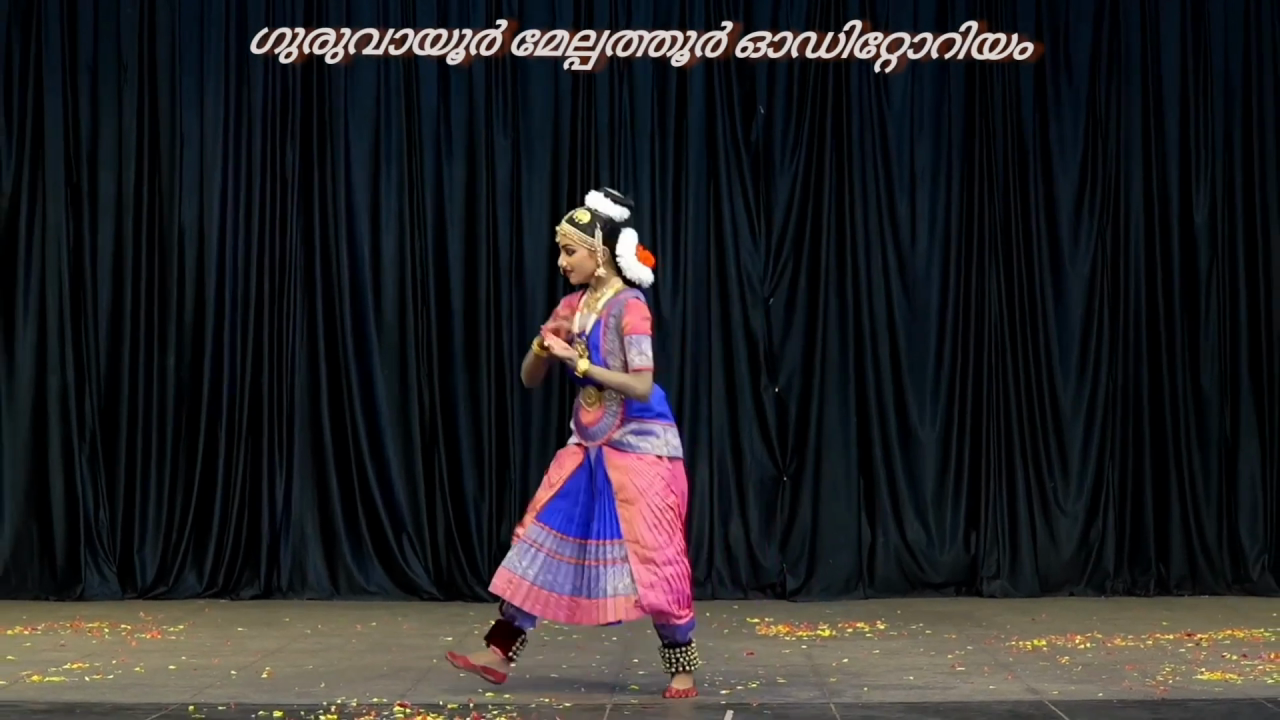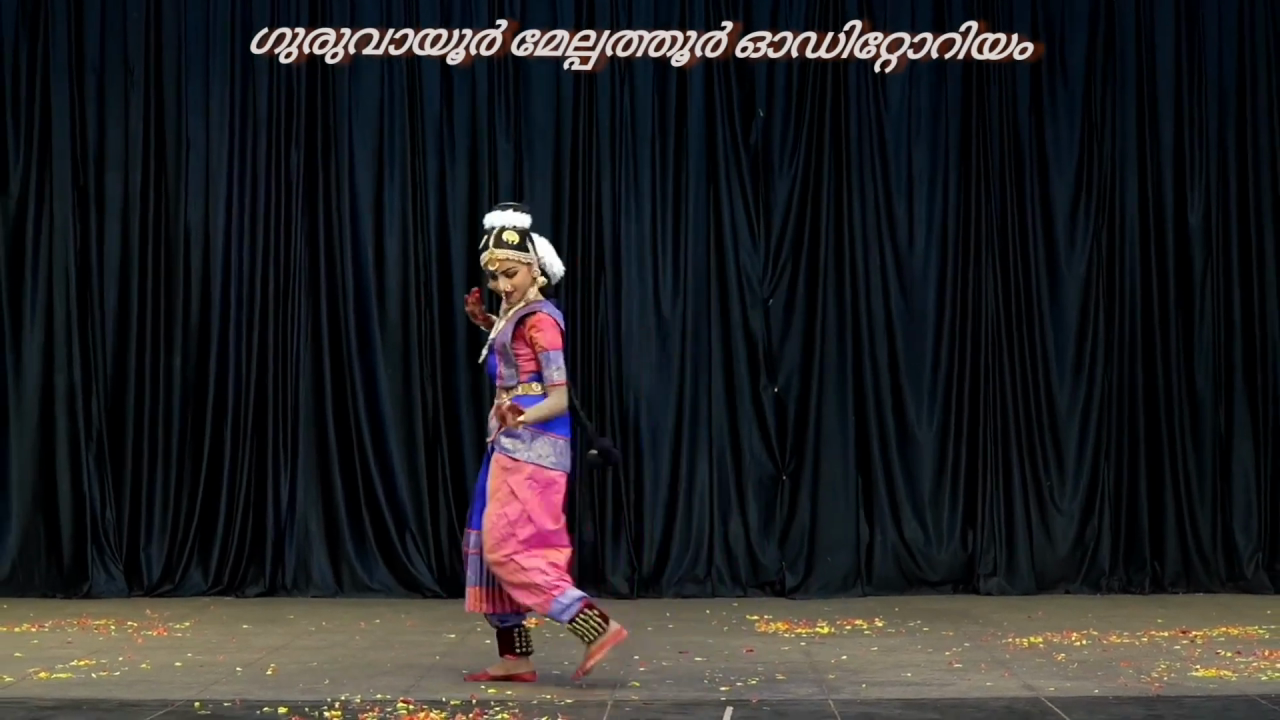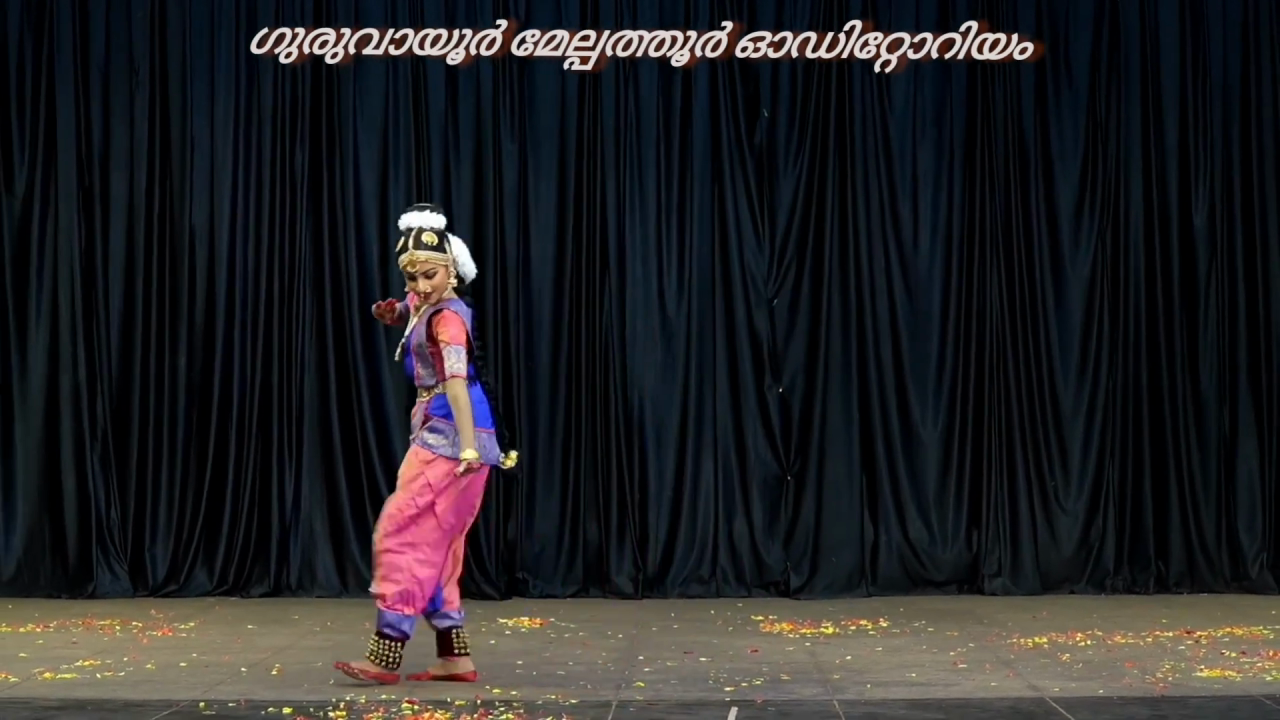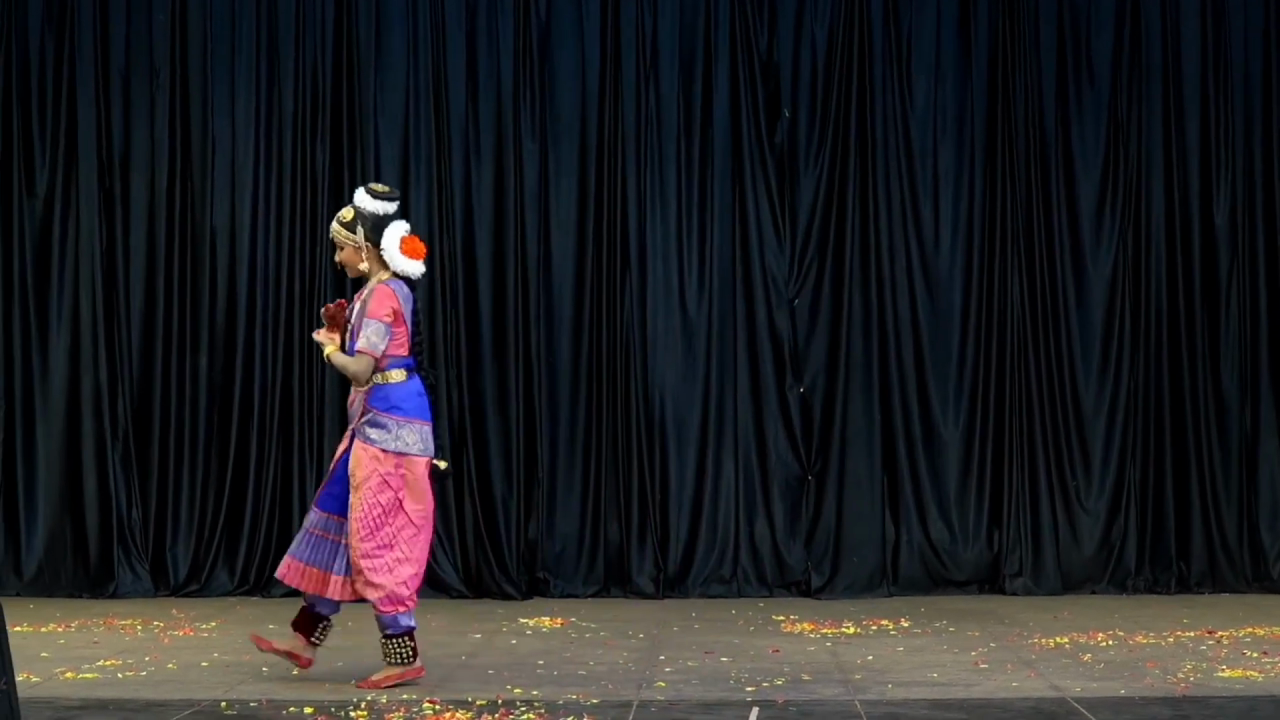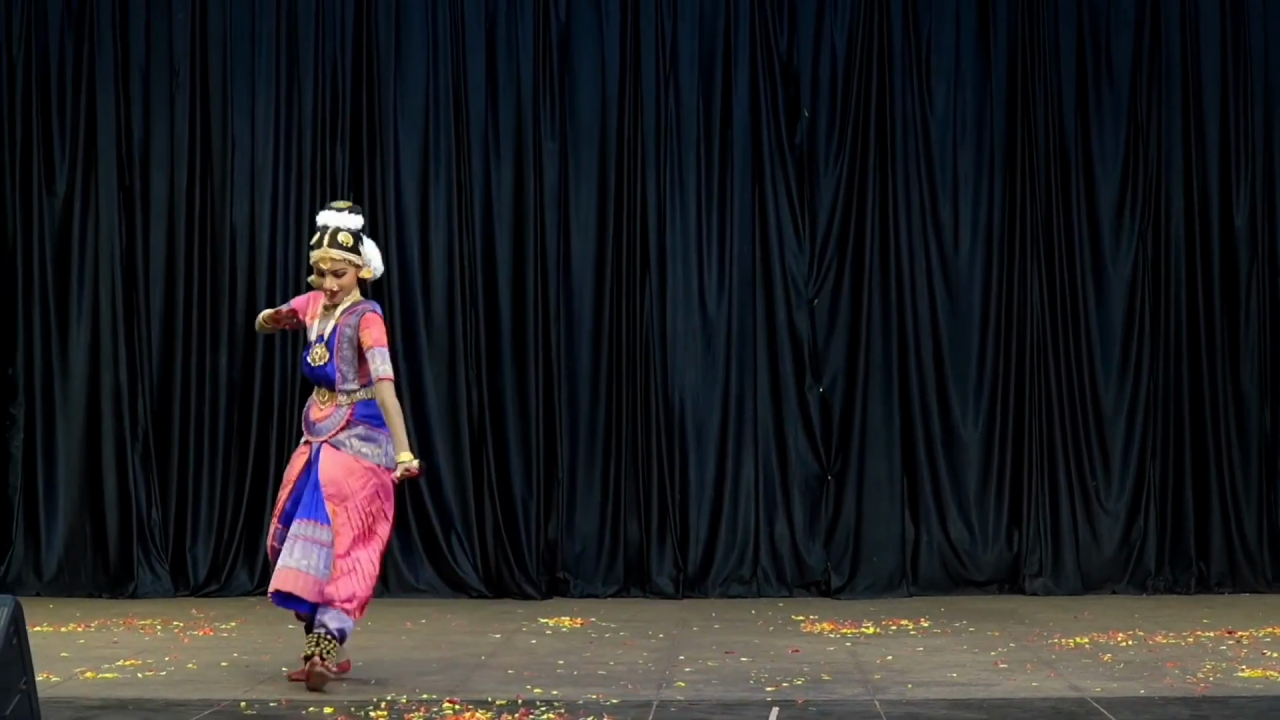
dt=0.5s
person 1, frame 1
left shoulder: (630, 306)
right shoulder: (570, 307)
left elbow: (641, 387)
right elbow: (529, 378)
left wrist: (578, 360)
right wrist: (544, 344)
left hip: (637, 441)
right hip: (589, 444)
left knee: (654, 551)
right knee: (545, 537)
left ankle: (681, 666)
right ankle: (500, 651)
person 1, frame 2
left shoulder: (541, 318)
right shoulder: (514, 310)
left elbow: (558, 394)
left wrist: (518, 412)
right wrist: (483, 320)
left hip: (528, 445)
right hip: (512, 443)
left knee: (511, 550)
right knee: (491, 549)
left ankle: (600, 628)
right ankle: (513, 657)
person 1, frame 3
left shoulder: (447, 316)
right shoulder: (422, 300)
left elbow: (456, 383)
right elbow: (399, 314)
left wrist: (468, 448)
right wrist: (389, 312)
left hip: (447, 435)
right hip: (440, 434)
left knee: (404, 539)
right knee: (434, 547)
left ankle: (384, 658)
right ankle: (453, 657)
person 1, frame 4
left shoulder: (384, 296)
right shoulder: (373, 291)
left elbow: (358, 367)
right elbow: (350, 341)
left wrist: (331, 347)
right wrist: (334, 326)
left hip: (390, 425)
right hip: (374, 425)
left knee: (379, 540)
right knee: (334, 524)
left ankle: (405, 659)
right ankle: (304, 636)
person 1, frame 5
left shoulder: (366, 316)
right shoulder: (314, 303)
left elbow: (385, 388)
right elbow: (264, 324)
left wrist: (403, 452)
right wrist: (272, 318)
left hip: (358, 443)
right hip: (318, 438)
left knee: (344, 547)
right knee: (294, 545)
left ankle: (322, 656)
right ankle: (324, 651)
